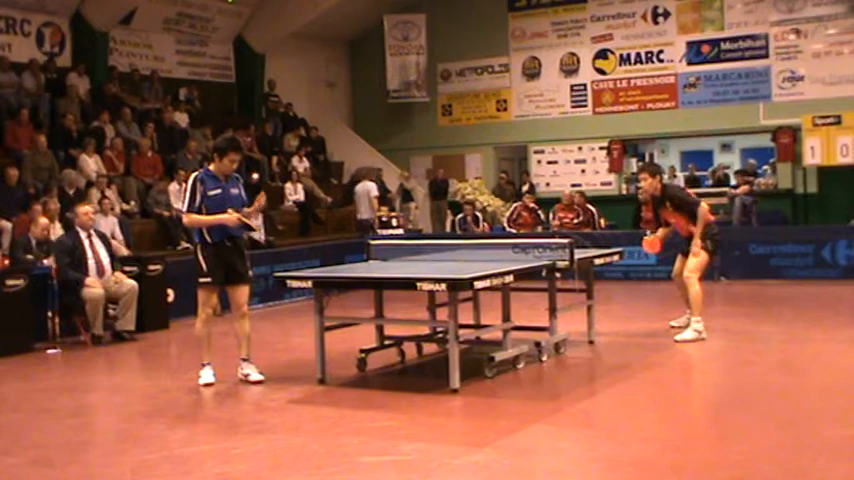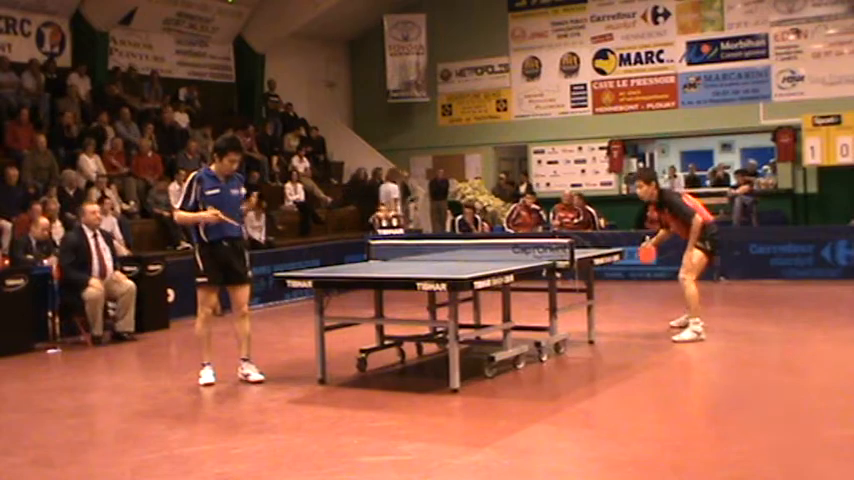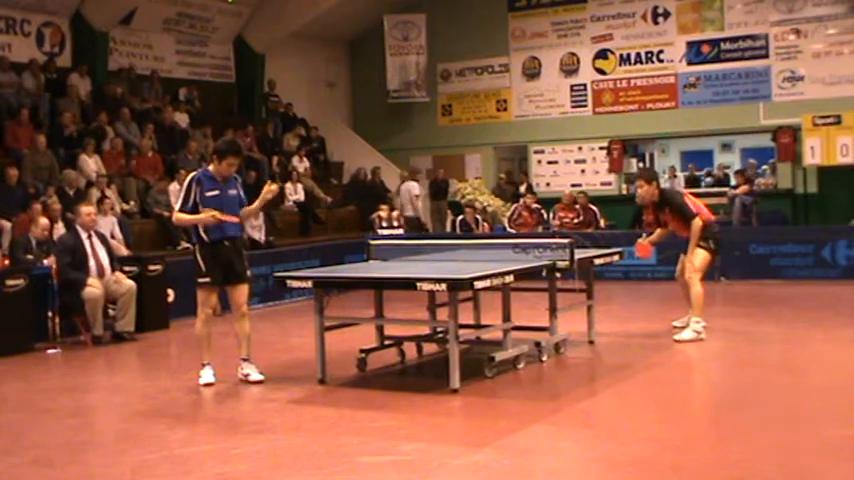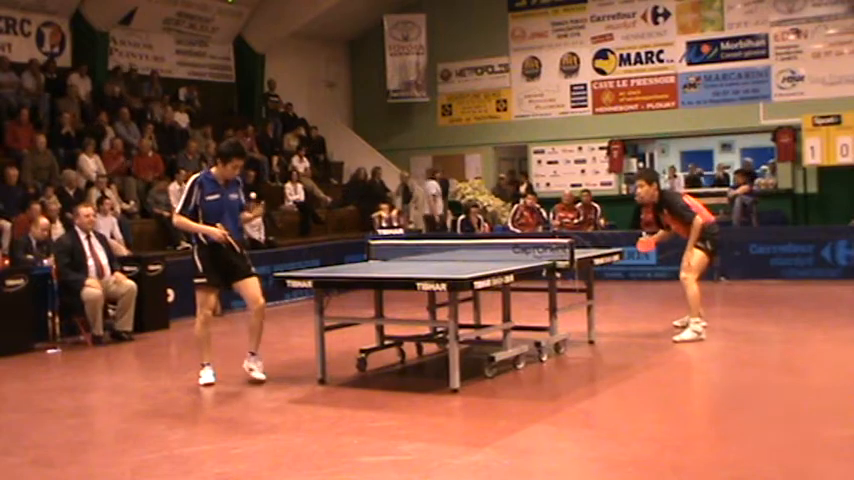
dt=0.4s
person 1, frame 1
left shoulder: (236, 180)
right shoulder: (199, 180)
right elbow: (188, 219)
left wrist: (255, 208)
right wrist: (221, 218)
left hip: (236, 247)
right hip: (211, 250)
left knee: (242, 309)
right knee: (206, 311)
left ankle: (245, 363)
right ankle: (206, 366)
person 1, frame 2
left shoulder: (238, 180)
right shoulder: (198, 180)
right elbow: (178, 215)
right wrist: (202, 216)
left hip: (236, 248)
right hip: (209, 250)
left knee: (242, 309)
right knee: (206, 311)
left ankle: (245, 363)
right ankle: (206, 366)
person 1, frame 3
left shoulder: (234, 181)
right shoulder: (196, 180)
right elbow: (177, 217)
left wrist: (260, 201)
right wrist: (200, 218)
left hip: (234, 248)
right hip: (209, 250)
left knee: (242, 309)
right knee: (206, 311)
left ankle: (245, 364)
right ankle: (206, 366)
person 1, frame 4
left shoulder: (237, 184)
right shoulder: (198, 183)
right elbow: (178, 219)
left wrist: (252, 216)
right wrist: (207, 230)
left hip: (235, 250)
right hip: (208, 252)
left knee: (257, 303)
right knee: (205, 312)
left ankle: (252, 358)
right ankle: (206, 367)
person 2, frame 1
left shoulder: (673, 192)
right shoulder: (656, 201)
left elbow: (703, 208)
right elbow: (666, 226)
left wrist: (697, 238)
right wrist: (655, 238)
left hip: (705, 235)
right hip: (691, 237)
left knee: (690, 276)
right knee: (677, 275)
left ankle: (697, 327)
right ankle: (691, 315)
person 2, frame 2
left shoulder: (670, 199)
right shoulder: (657, 203)
left elbow: (697, 220)
right elbow: (667, 228)
left wrist: (689, 250)
right wrist: (652, 242)
left hip: (705, 235)
right hip: (695, 237)
left knee: (686, 277)
right knee: (683, 277)
left ankle: (696, 328)
right ankle: (692, 316)
person 2, frame 3
left shoulder: (672, 198)
right shoulder: (656, 204)
left elbow: (697, 222)
right elbow: (664, 228)
left wrist: (690, 253)
right wrist: (649, 240)
left hip: (707, 234)
right hip: (694, 236)
left knee: (692, 276)
right knee: (681, 275)
left ankle: (697, 327)
right ankle: (695, 315)
person 2, frame 4
left shoulder: (671, 199)
right shoulder: (657, 205)
left elbow: (697, 220)
right elbow: (667, 229)
left wrist: (688, 251)
right wrist: (652, 239)
left hip: (706, 235)
right hip: (696, 236)
left knee: (687, 276)
right knee: (685, 276)
left ankle: (696, 328)
right ankle: (696, 316)
person 3, frame 1
left shoulder: (101, 236)
right shoulder: (65, 241)
left elbow: (113, 259)
right elbow: (63, 271)
left wrist: (117, 271)
right wrist: (85, 279)
left hip: (108, 280)
right hip: (85, 284)
left knee: (131, 286)
right knee: (96, 294)
left ankle: (122, 329)
right ankle: (97, 333)
person 3, frame 2
left shoulder: (105, 235)
right shoulder: (71, 238)
left elbow: (114, 259)
right elbow: (67, 269)
left wrist: (116, 271)
right wrist: (89, 280)
left hip: (109, 280)
right hip: (85, 284)
left knee: (129, 286)
right knee: (95, 294)
left ankle: (122, 330)
right ankle: (96, 335)
person 3, frame 3
left shoulder: (100, 236)
right shoulder: (66, 240)
left elbow: (112, 259)
right elbow: (64, 270)
left wrist: (116, 271)
right wrist: (86, 279)
left hip: (108, 280)
right hip: (83, 284)
left knee: (129, 286)
right knee: (95, 294)
left ankle: (122, 330)
right ankle: (97, 334)
person 3, frame 4
left shoulder: (100, 237)
right shoulder: (64, 241)
left elbow: (112, 260)
right elbow: (63, 271)
left wrist: (116, 272)
right wrist: (85, 280)
left hip: (108, 280)
right hip: (84, 284)
left knee: (130, 286)
right knee: (95, 294)
left ankle: (120, 330)
right ankle: (97, 334)
